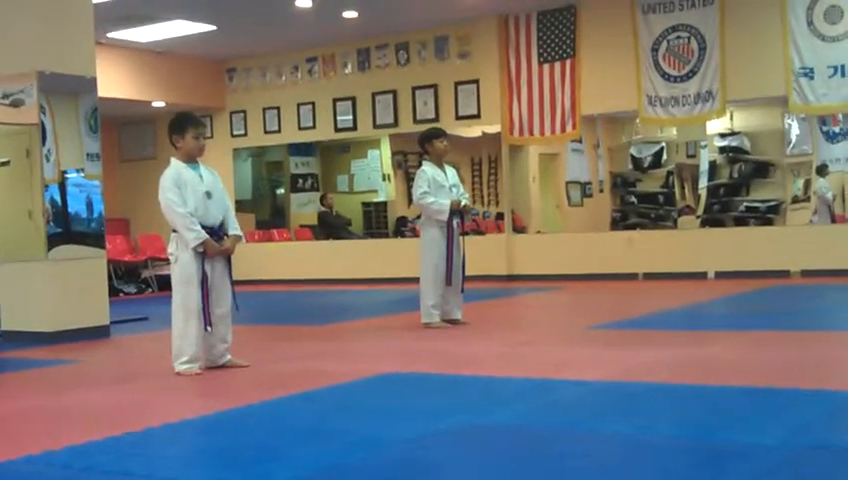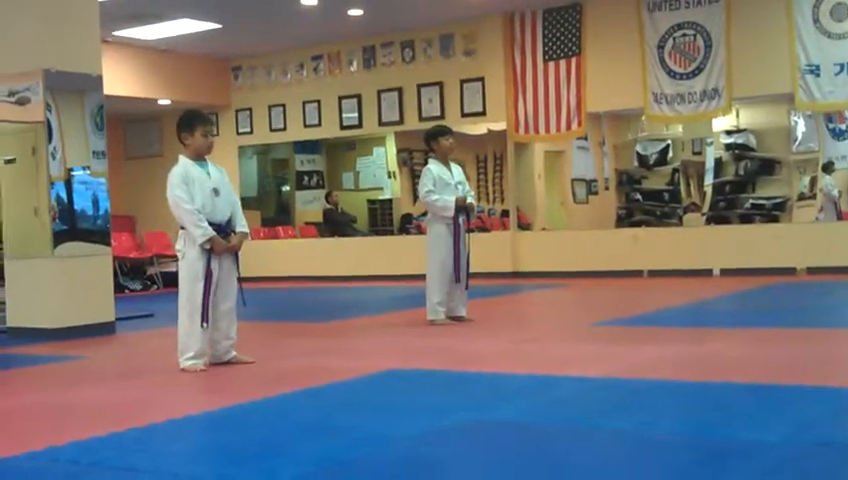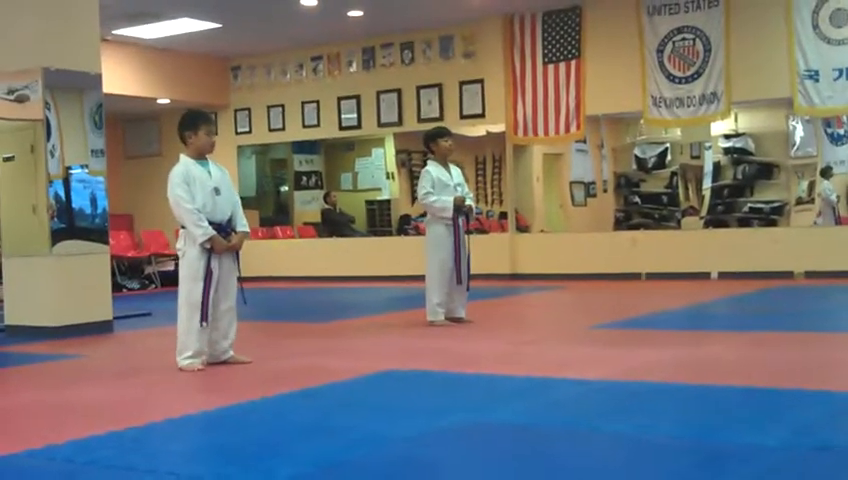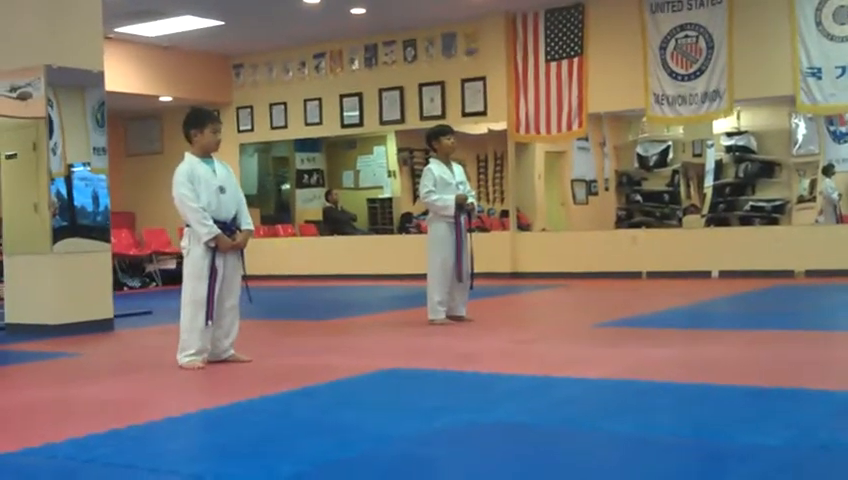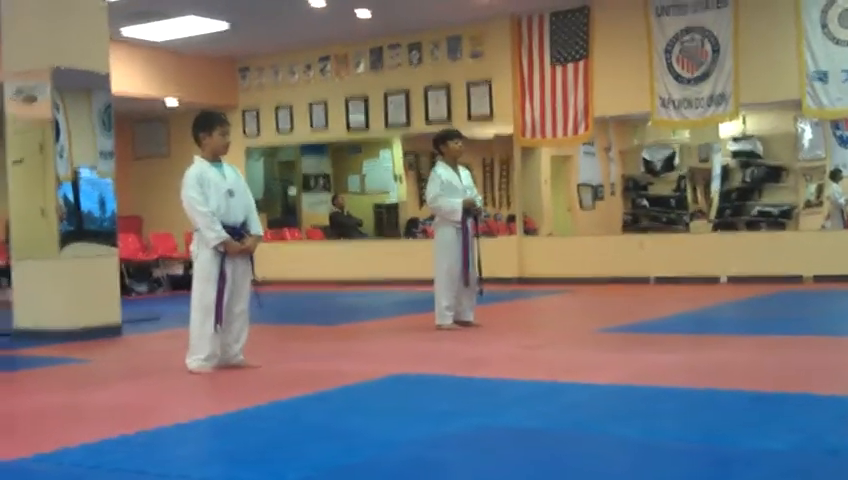
dt=0.2s
person 1, frame 1
left shoulder: (210, 174)
right shoulder: (172, 176)
left elbow: (225, 206)
right elbow: (177, 214)
left wrist: (233, 236)
right wrist: (204, 242)
left hip: (218, 246)
right hip: (189, 248)
left knee: (221, 304)
right knee: (189, 306)
left ankle: (218, 355)
right ankle: (186, 361)
person 1, frame 2
left shoulder: (218, 171)
right shoulder: (179, 173)
left elbow: (233, 203)
right elbow: (185, 211)
left wrist: (240, 232)
right wrist: (211, 239)
left hip: (225, 242)
right hip: (197, 245)
left knee: (225, 301)
right knee: (195, 301)
left ankle: (223, 351)
right ankle: (192, 357)
person 1, frame 3
left shoulder: (219, 170)
right shoulder: (180, 172)
left elbow: (234, 202)
right elbow: (186, 210)
left wrist: (240, 232)
right wrist: (212, 238)
left hip: (226, 242)
right hip: (198, 244)
left knee: (225, 300)
right knee: (194, 301)
left ankle: (221, 351)
right ankle: (190, 356)
person 1, frame 4
left shoulder: (224, 168)
right shoulder: (185, 170)
left elbow: (239, 200)
right elbow: (191, 209)
left wrist: (245, 230)
right wrist: (216, 236)
left hip: (231, 241)
right hip: (202, 242)
left knee: (229, 298)
right knee: (198, 298)
left ankle: (222, 349)
right ankle: (191, 353)
person 1, frame 5
left shoulder: (233, 172)
right shoulder: (195, 174)
left elbow: (248, 204)
right elbow: (200, 213)
left wrist: (254, 235)
right wrist: (224, 241)
left hip: (240, 245)
right hip: (211, 247)
left knee: (238, 303)
right knee: (207, 303)
left ankle: (231, 354)
right ankle: (201, 358)
person 2, frame 1
left shoulder: (451, 172)
right shoulder: (424, 172)
left elbow: (461, 194)
right elbow: (420, 199)
left wrist: (464, 206)
right wrist: (448, 206)
left hip: (451, 226)
right hip: (433, 227)
left knee: (454, 271)
right knee: (433, 271)
left ankle: (451, 313)
right ankle: (431, 316)
person 2, frame 2
left shoulder: (457, 169)
right shoulder: (430, 170)
left elbow: (467, 192)
right elbow: (426, 197)
left wrist: (469, 204)
right wrist: (453, 203)
left hip: (457, 224)
right hip: (440, 224)
left knee: (460, 268)
right knee: (440, 268)
left ankle: (456, 310)
right ankle: (437, 313)
person 2, frame 3
left shoulder: (456, 171)
right shoulder: (429, 172)
left elbow: (467, 194)
right elbow: (424, 198)
left wrist: (468, 205)
right wrist: (452, 203)
left hip: (457, 225)
right hip: (439, 226)
left knee: (459, 269)
right knee: (440, 269)
left ankle: (455, 311)
right ankle: (436, 314)
person 2, frame 4
left shoulder: (459, 169)
right shoulder: (431, 170)
left elbow: (468, 192)
right elbow: (426, 197)
left wrist: (470, 203)
right wrist: (453, 201)
left hip: (458, 223)
right hip: (441, 224)
left knee: (461, 267)
right knee: (441, 268)
left ankle: (456, 310)
right ankle: (437, 313)
person 2, frame 5
left shoulder: (465, 173)
right shoulder: (438, 173)
left elbow: (475, 196)
right elbow: (433, 201)
left wrist: (476, 207)
right wrist: (460, 205)
left hip: (465, 228)
right hip: (448, 228)
left knee: (468, 272)
right knee: (448, 273)
left ankle: (464, 315)
right ankle: (445, 318)
